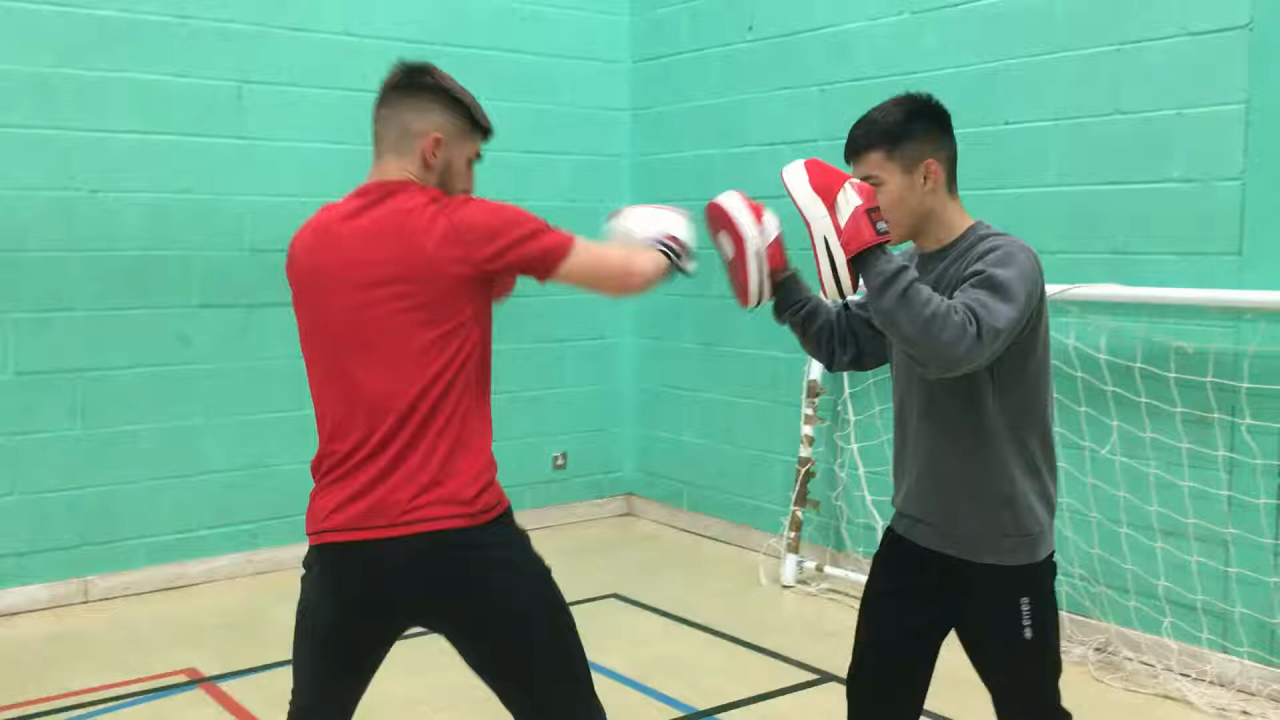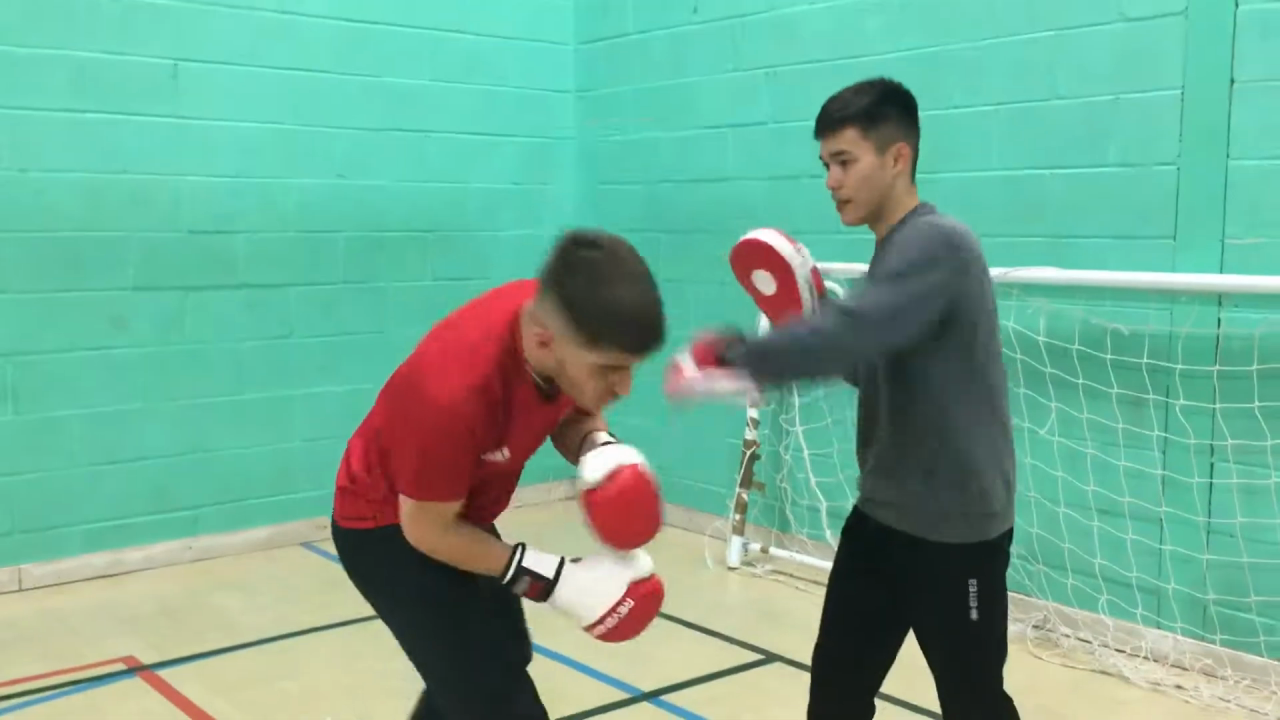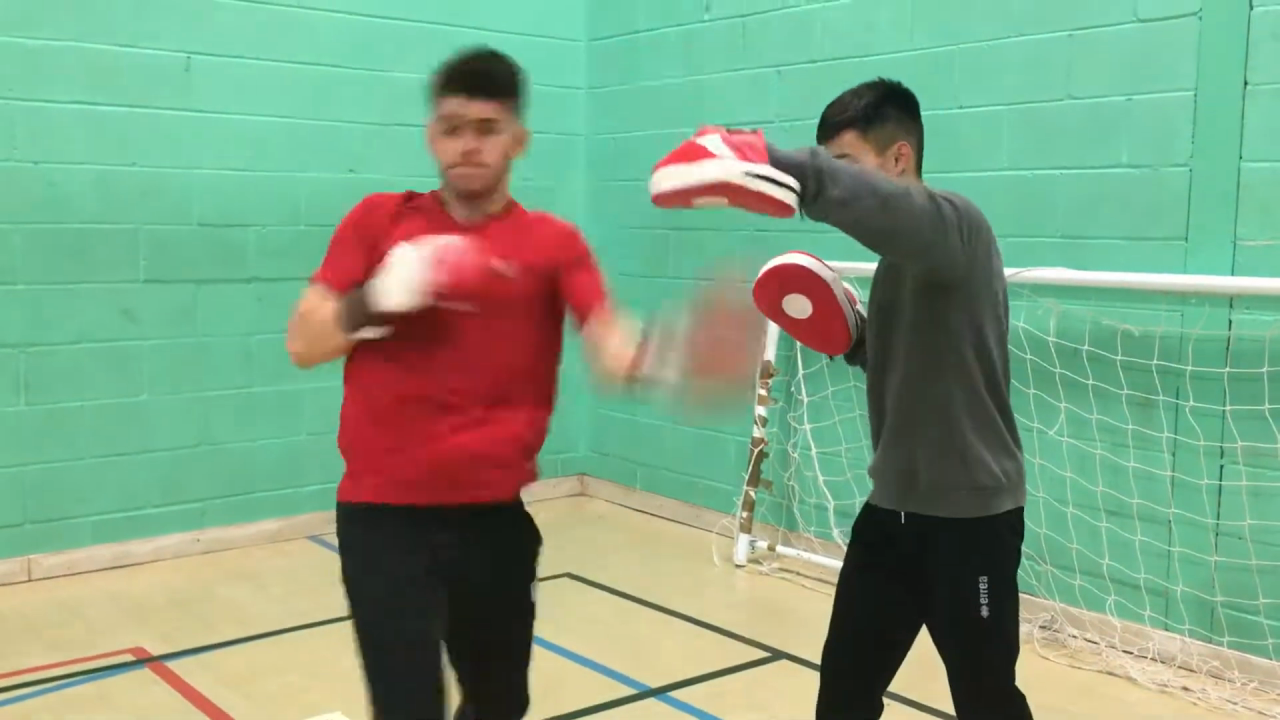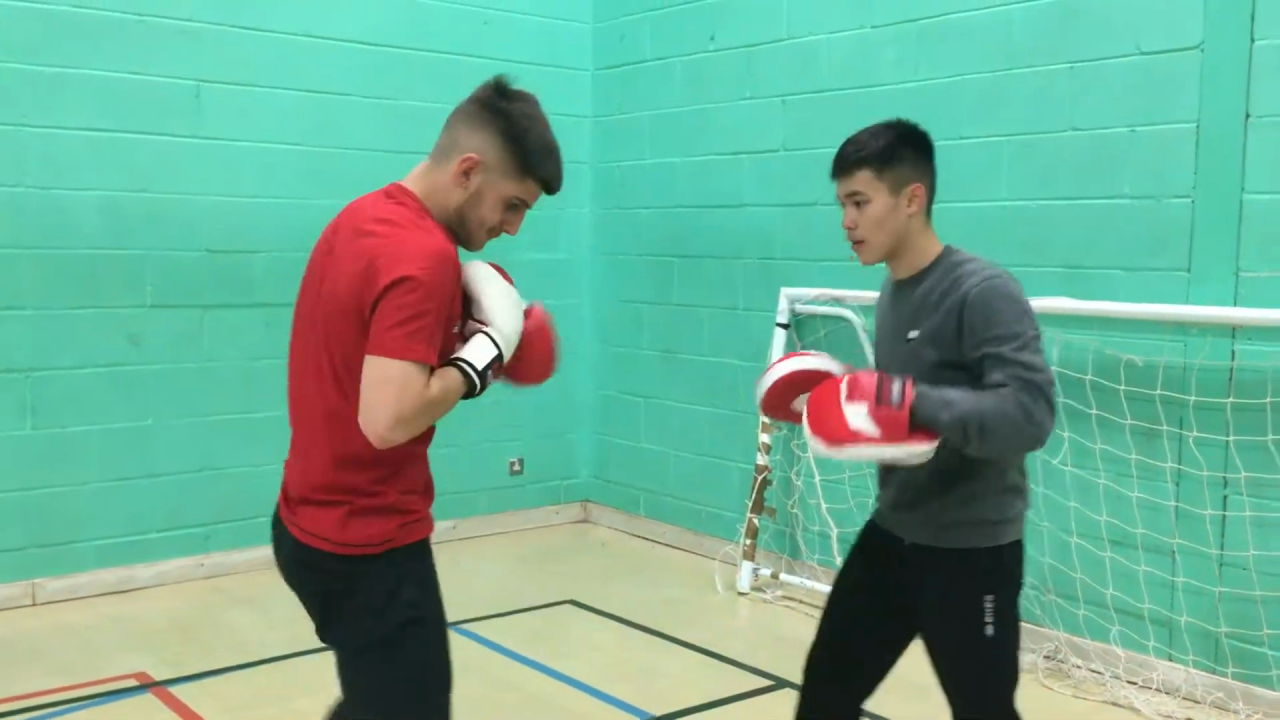
dt=0.7s
person 1, frame 1
left shoulder: (1007, 261)
right shoulder: (905, 272)
left elbow: (953, 345)
right elbow: (843, 346)
left wrist: (865, 255)
right wrist: (781, 284)
left hip: (1003, 550)
right hip: (915, 538)
person 1, frame 2
left shoulder: (937, 245)
right shoulder: (893, 254)
left elbow: (856, 332)
left wrist: (726, 354)
right wrist: (806, 309)
left hip: (956, 529)
right hip: (882, 517)
person 1, frame 3
left shoulder: (953, 225)
right shoulder: (902, 255)
left elbow: (885, 203)
left wrist: (782, 165)
right wrist: (848, 338)
left hip: (971, 512)
right hip: (896, 509)
person 1, frame 4
left shoulder: (985, 292)
right shoulder: (891, 295)
left elbow: (1030, 413)
left wrist: (922, 405)
right wrist: (858, 395)
left hip: (973, 550)
right hip: (891, 536)
person 2, frame 1
left shoulder: (306, 244)
right shoulder: (472, 225)
right elbow: (627, 272)
right wrist: (670, 242)
left hip: (341, 539)
right hip: (461, 535)
person 2, frame 2
left shoulder: (584, 346)
right shoulder: (454, 391)
left elbow: (577, 421)
right elbow: (427, 529)
left wrist: (605, 457)
right wrist: (553, 578)
left hip: (463, 525)
right hip: (383, 526)
person 2, frame 3
left shoulder: (553, 241)
right shoulder: (380, 220)
left elbow: (613, 351)
right elbow: (304, 342)
left wrist: (683, 354)
right wrist: (382, 303)
left hip: (493, 515)
right hip: (386, 513)
person 2, frame 4
left shoulder: (362, 221)
right shoulder: (423, 257)
right elbow: (385, 420)
left wrist: (481, 333)
right wrist: (481, 358)
left hip: (314, 528)
right hip: (368, 549)
